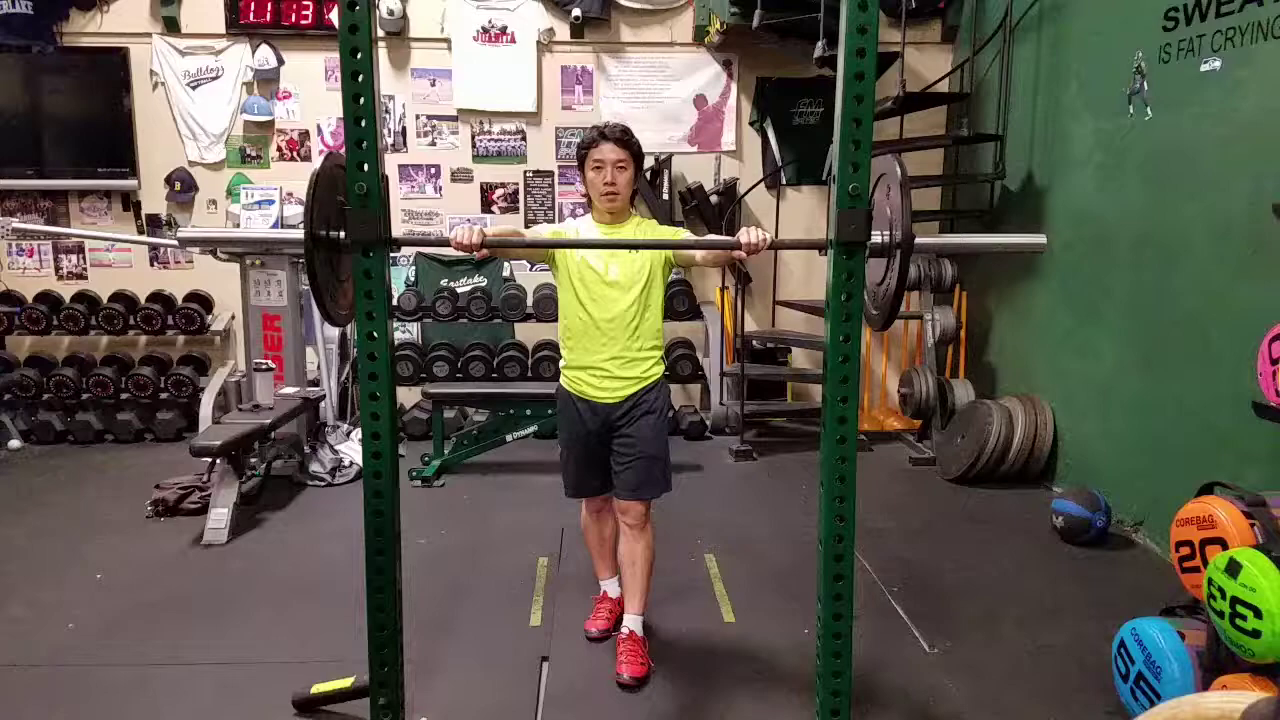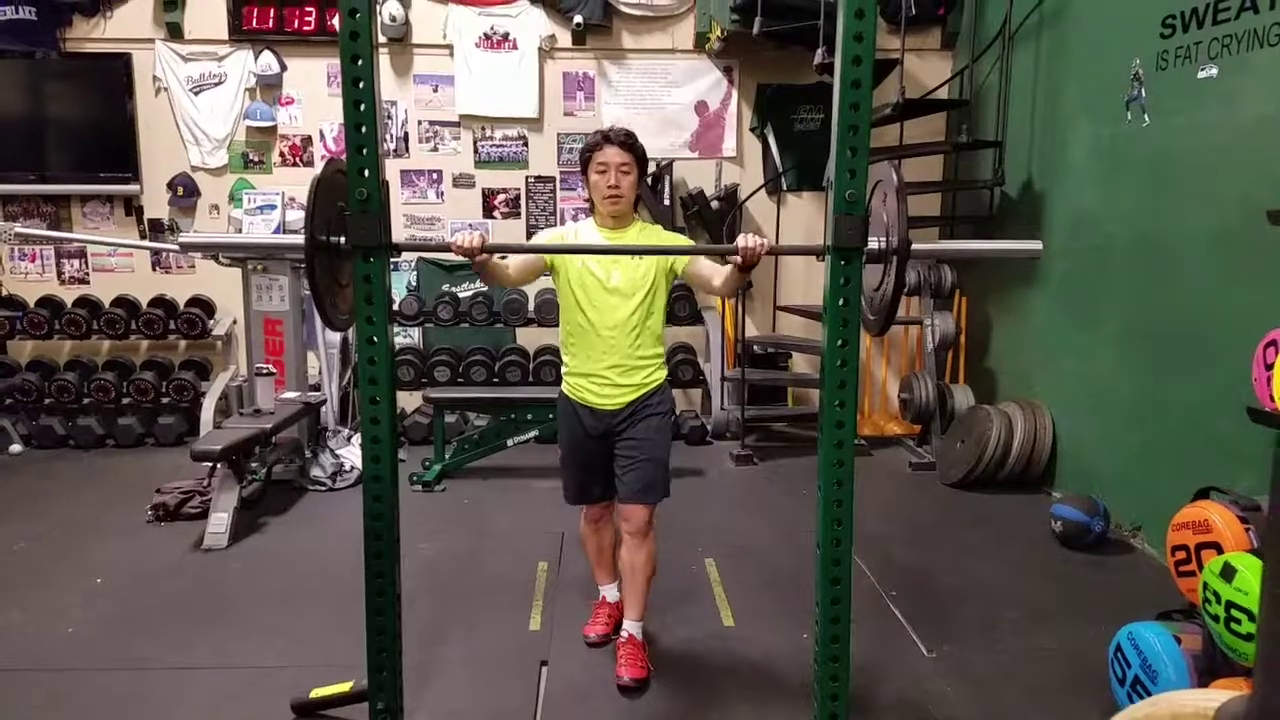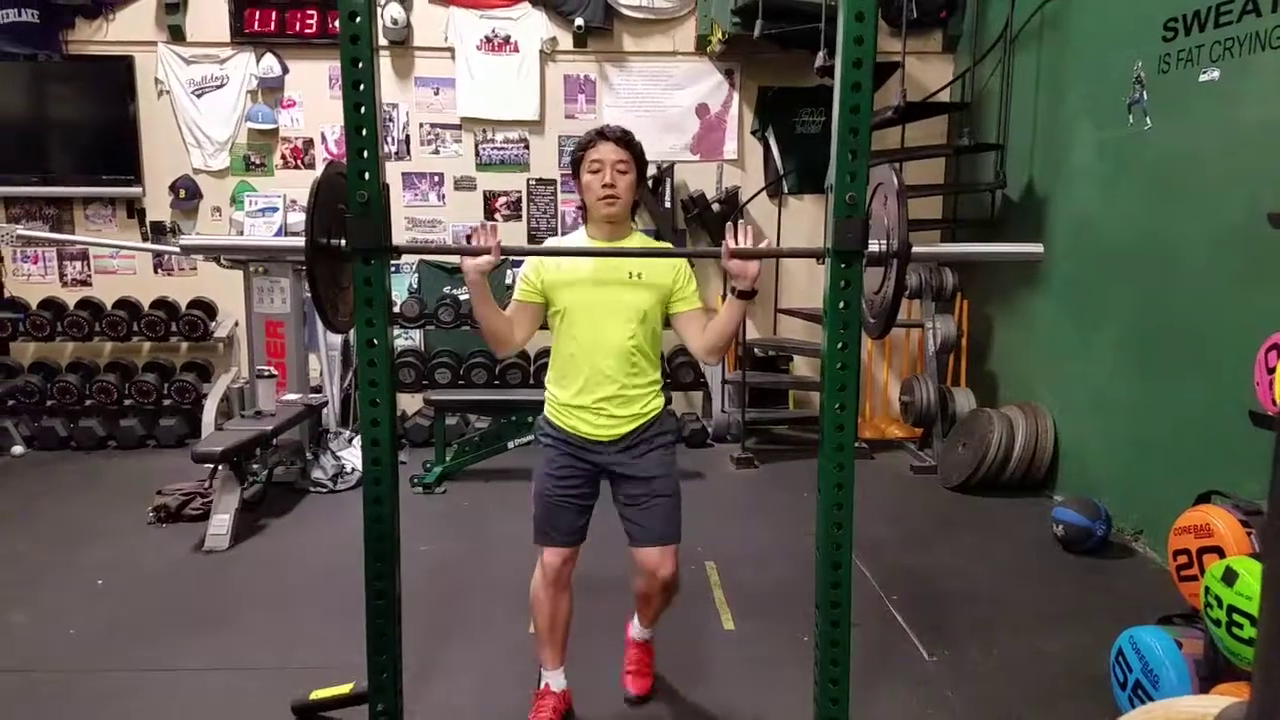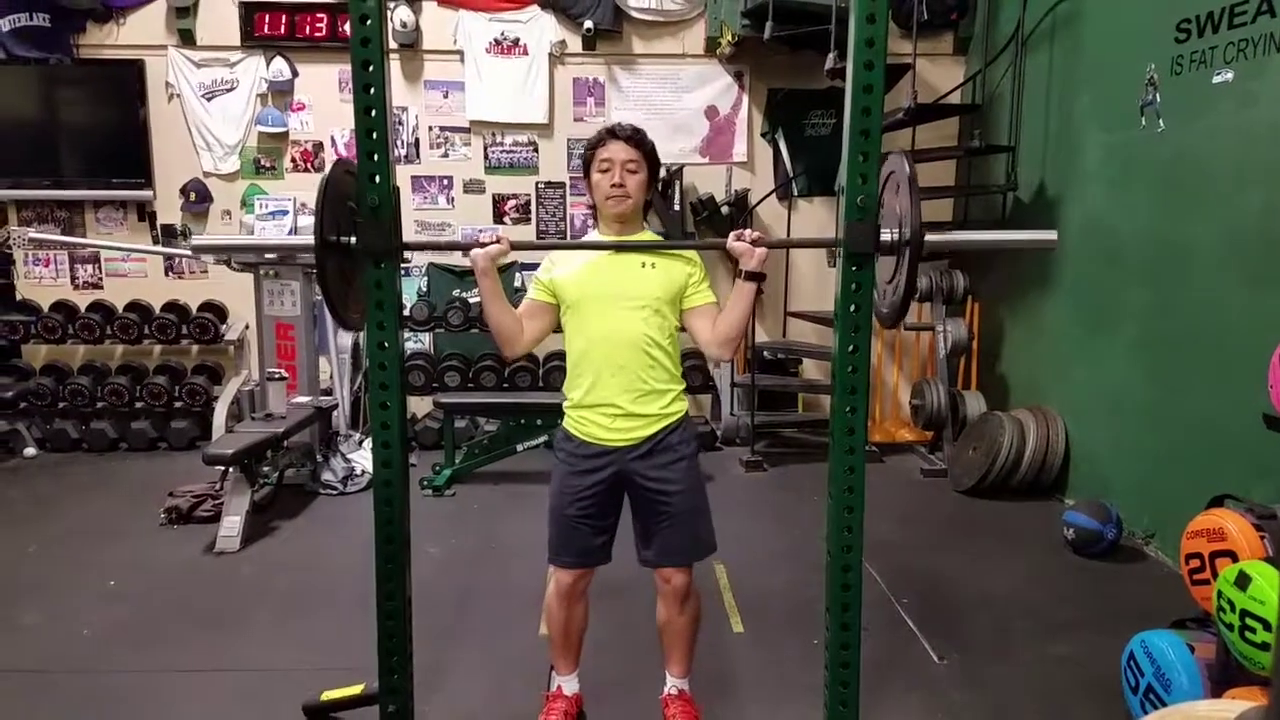
dt=0.7s
person 1, frame 1
left shoulder: (658, 236)
right shoulder: (564, 235)
left elbow: (706, 253)
right elbow: (515, 240)
left wrist: (740, 243)
right wrist: (481, 236)
left hip: (641, 394)
right hip: (580, 393)
left knee: (634, 511)
right knee: (594, 502)
left ankle: (633, 627)
right ankle: (609, 592)
person 1, frame 2
left shoulder: (663, 243)
right shoulder: (562, 240)
left elbow: (718, 282)
right elbow: (508, 273)
left wrist: (743, 263)
right wrist: (479, 257)
left hip: (644, 401)
right hip: (581, 401)
left knee: (636, 518)
right knee: (594, 512)
left ankle: (633, 632)
right ankle: (608, 597)
person 1, frame 3
left shoulder: (667, 261)
right shoulder: (548, 258)
left elbow: (708, 349)
right elbow: (505, 342)
left wrist: (740, 290)
right wrist: (477, 282)
left hip: (643, 433)
right hip: (566, 433)
left knee: (660, 568)
right knee: (553, 564)
left ankle: (639, 634)
person 1, frame 4
left shoulder: (681, 261)
right shoulder: (561, 261)
left elbow: (721, 345)
right elbow: (514, 342)
left wrist: (749, 273)
right wrist: (485, 273)
left hip: (664, 441)
right hip: (583, 443)
left knee: (675, 581)
right knee: (568, 581)
